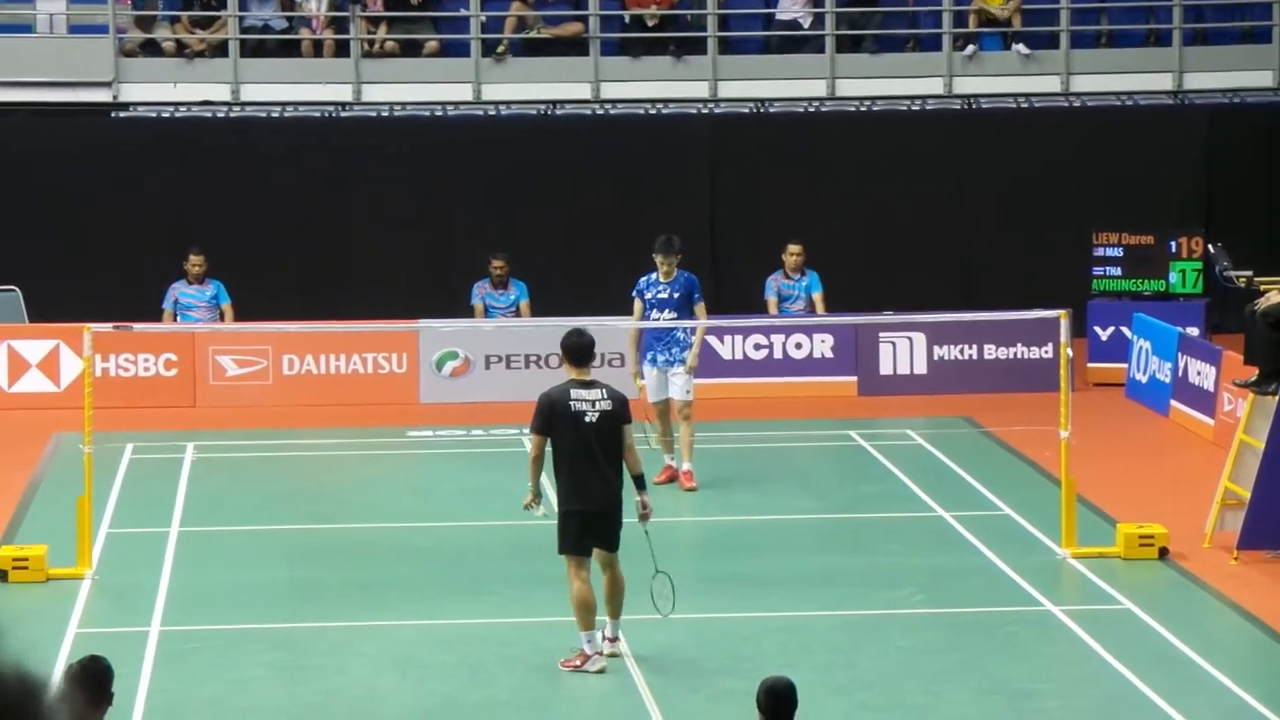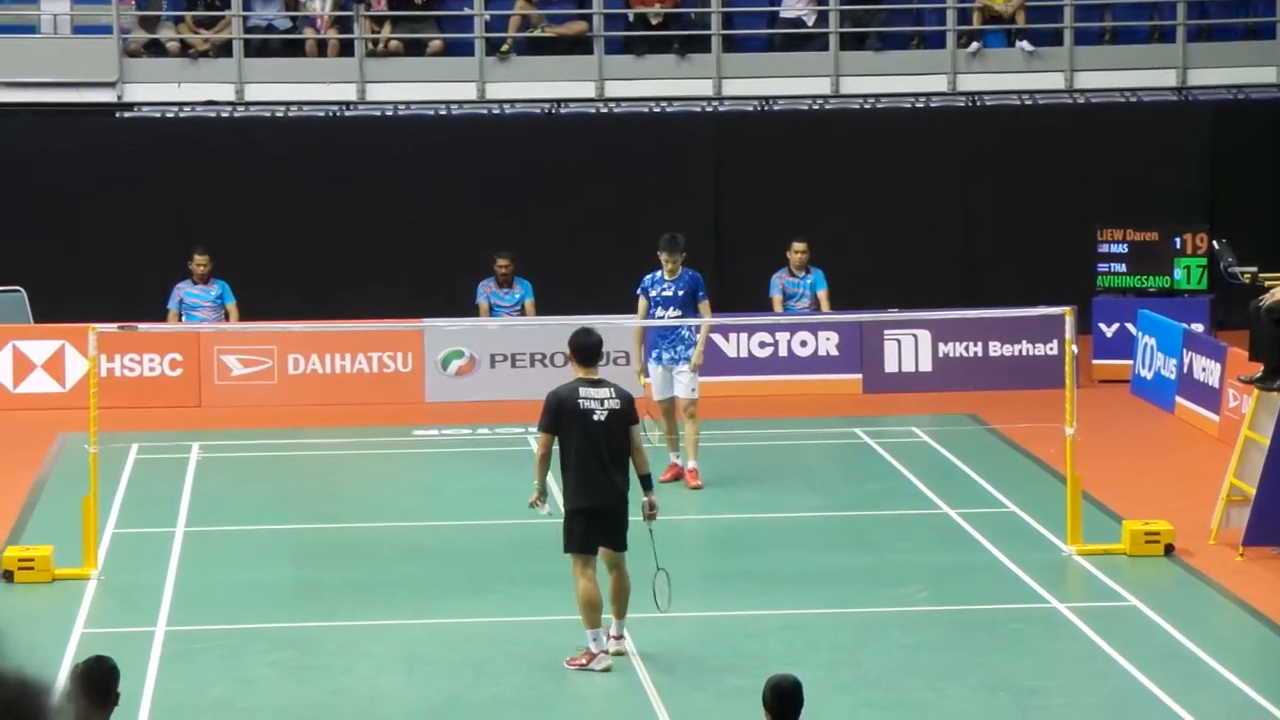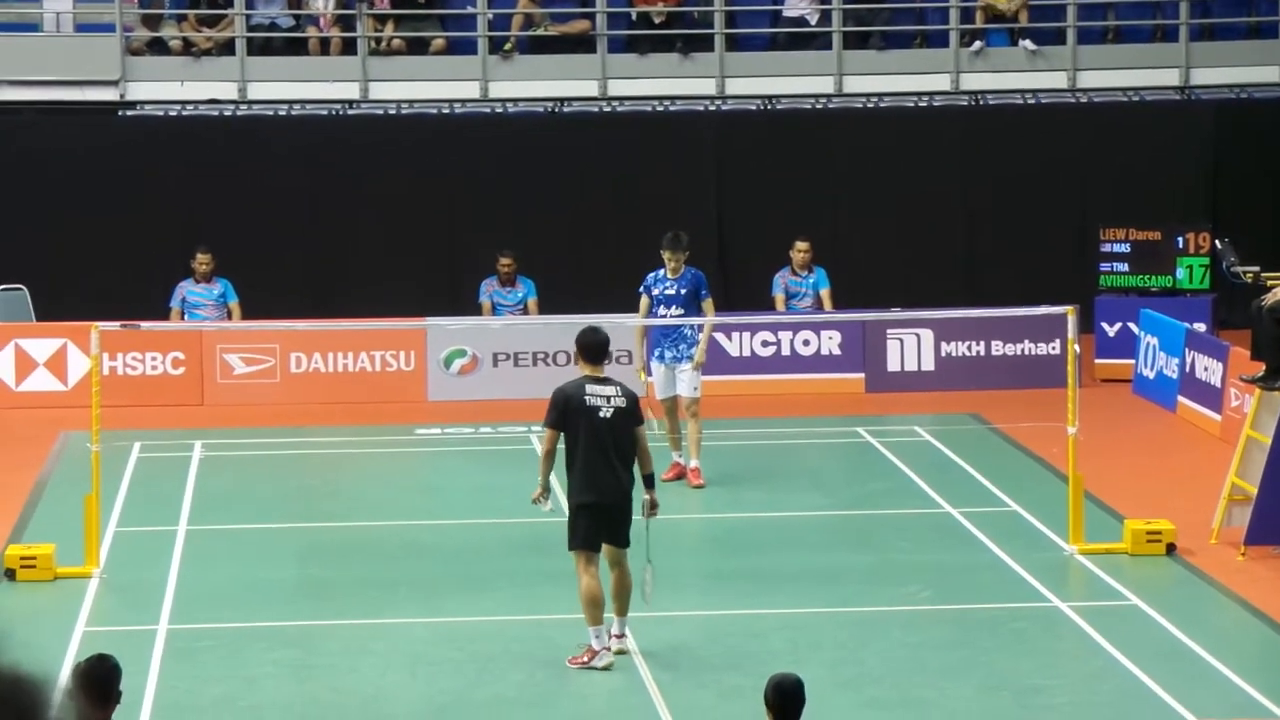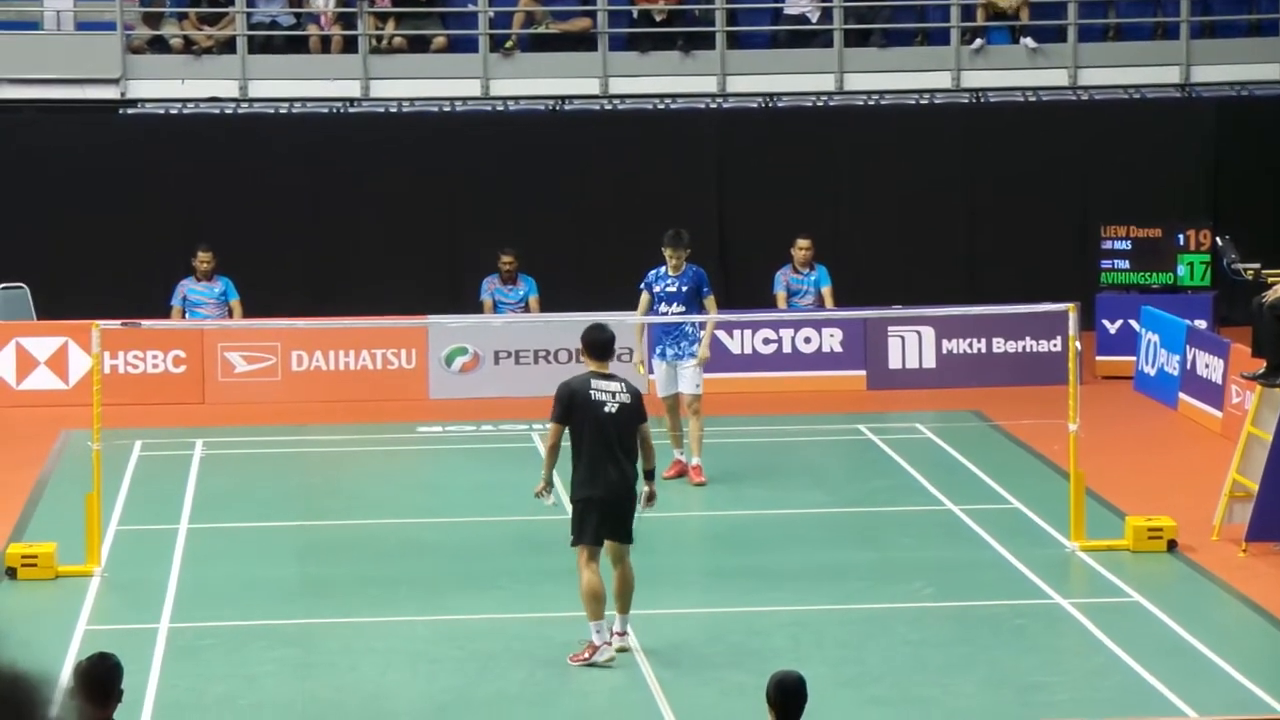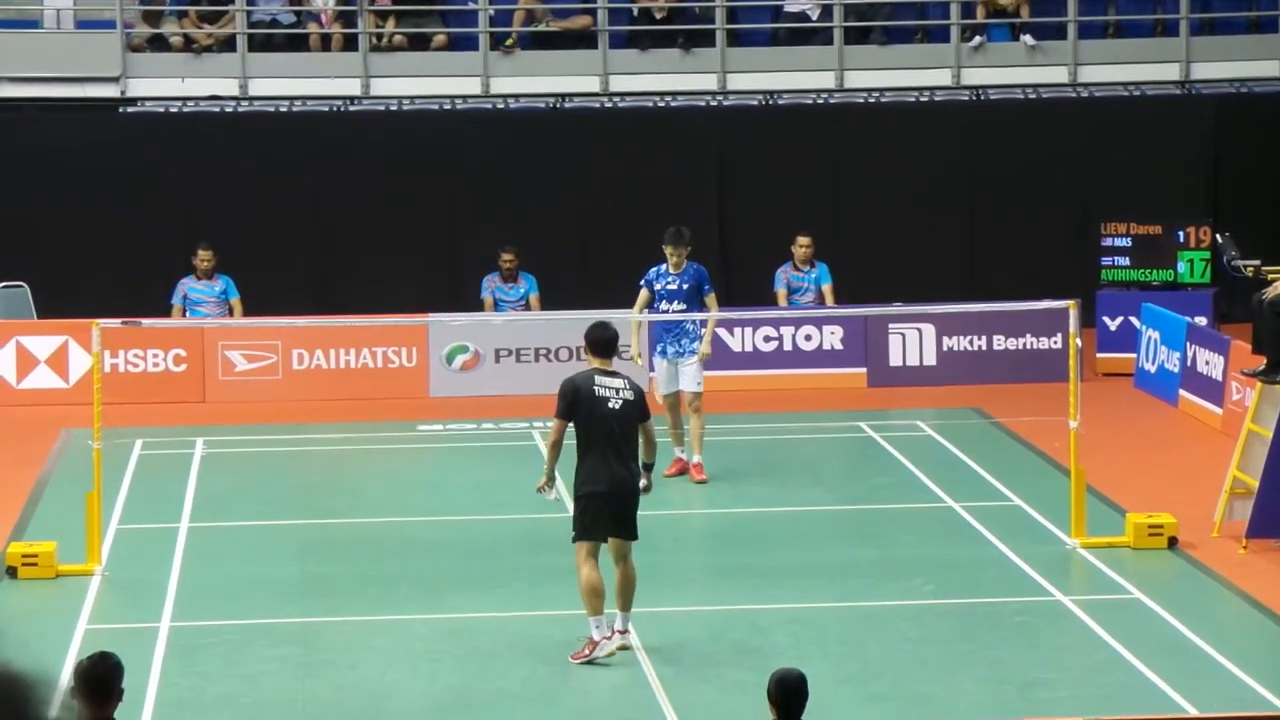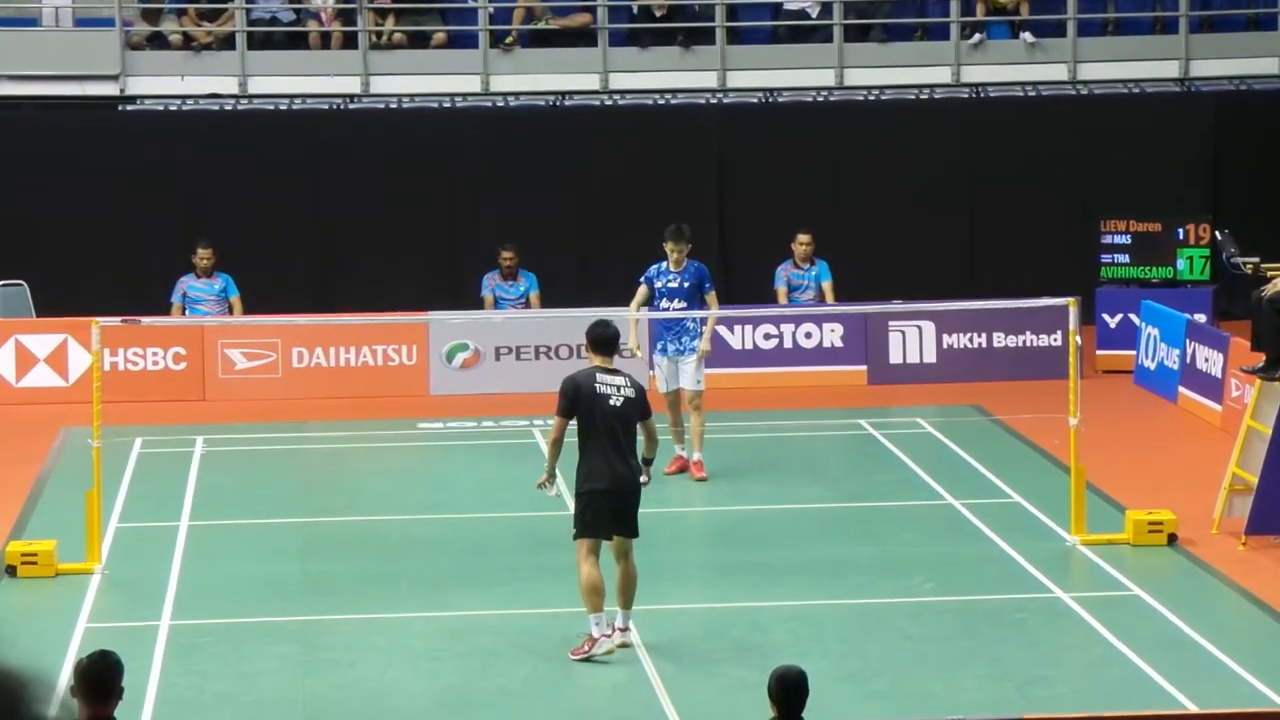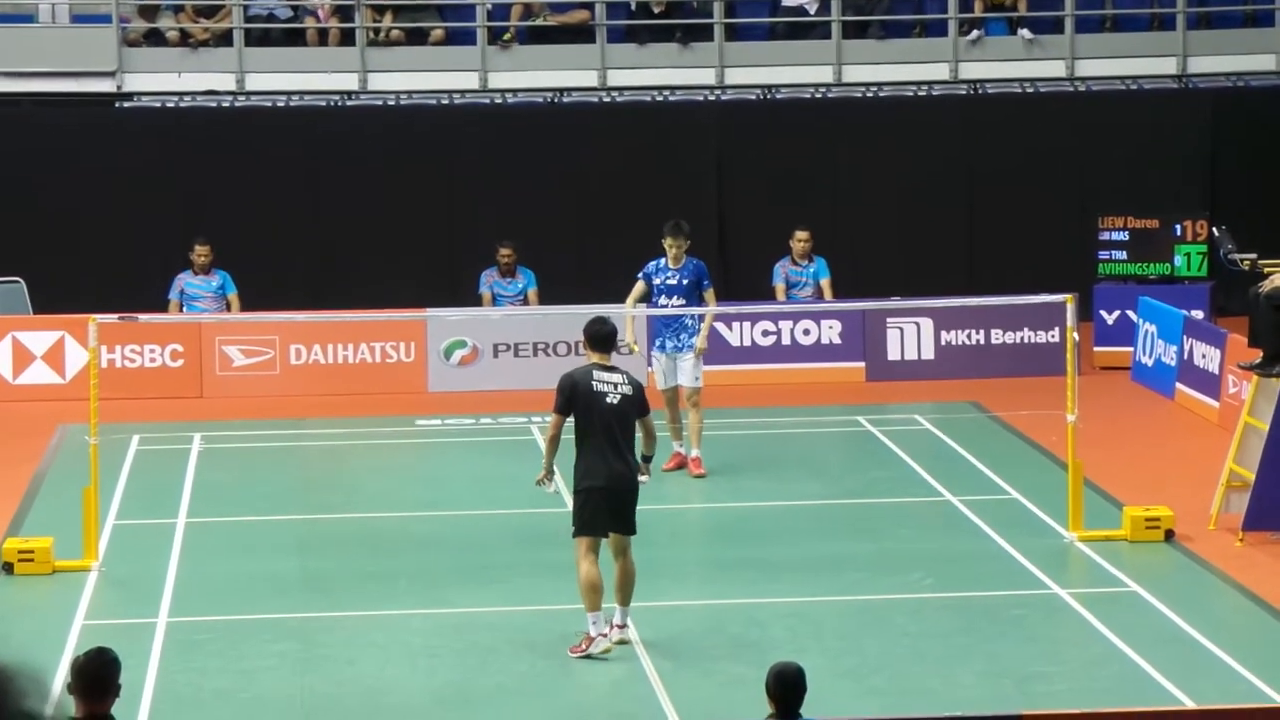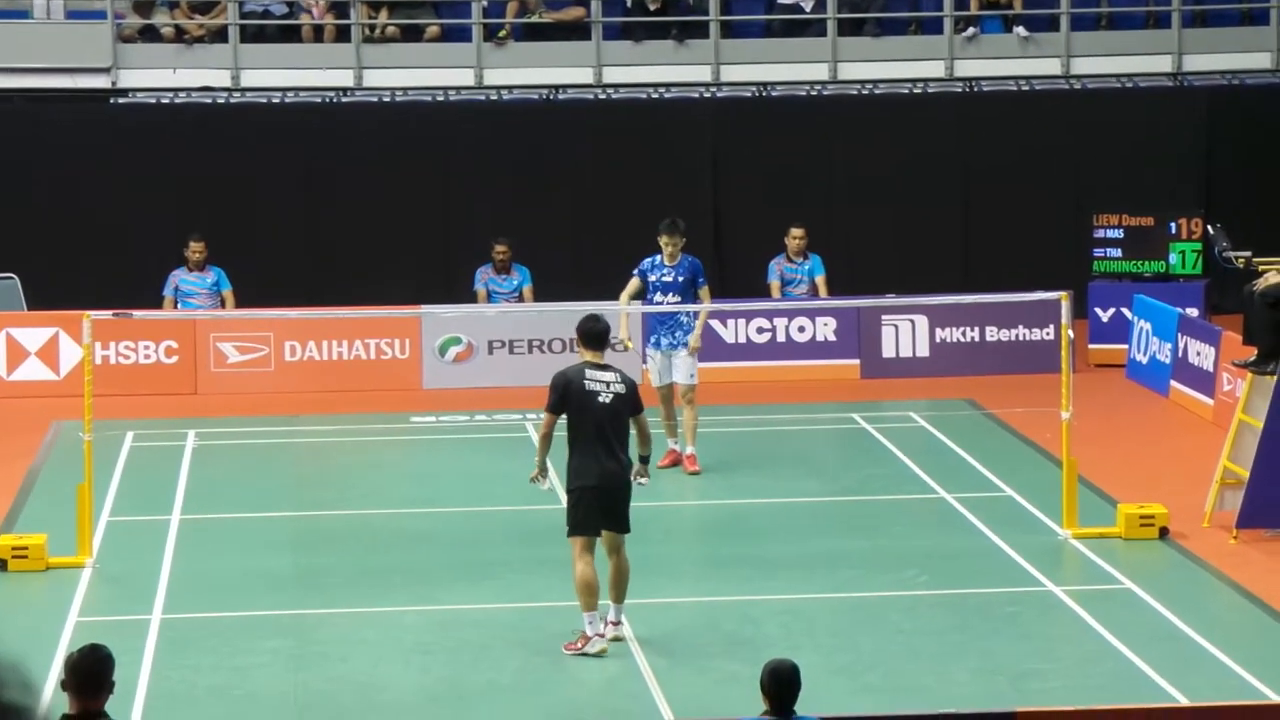
dt=0.1s
person 1, frame 1
left shoulder: (551, 399)
right shoulder: (615, 397)
left elbow: (537, 453)
right elbow: (629, 448)
left wrist: (534, 489)
right wrist: (641, 491)
left hip: (574, 501)
right hip: (610, 498)
left knee: (578, 572)
right knee: (610, 564)
left ankle: (591, 652)
right ankle: (612, 638)
person 1, frame 2
left shoulder: (559, 397)
right shoulder: (622, 396)
left elbow: (544, 451)
right elbow: (637, 448)
left wrist: (540, 487)
right wrist: (648, 491)
left hip: (580, 498)
right hip: (617, 497)
left knee: (584, 570)
right knee: (616, 563)
left ankle: (597, 650)
right ankle: (617, 636)
person 1, frame 3
left shoulder: (566, 394)
right shoulder: (626, 394)
left elbow: (549, 447)
right elbow: (642, 447)
left wrist: (543, 484)
right wrist: (649, 489)
left hip: (586, 495)
right hip: (621, 493)
left knee: (587, 566)
right knee: (618, 561)
left ankle: (599, 648)
right ankle: (619, 634)
person 1, frame 4
left shoulder: (571, 388)
right shoulder: (631, 391)
left elbow: (553, 442)
right elbow: (646, 443)
left wrist: (546, 478)
right wrist: (649, 481)
left hip: (589, 489)
right hip: (624, 488)
left knee: (588, 562)
right knee: (621, 558)
left ankle: (600, 642)
right ankle: (621, 632)
person 1, frame 5
left shoulder: (575, 384)
right shoulder: (633, 388)
left elbow: (556, 437)
right elbow: (650, 439)
left wrist: (548, 473)
right wrist: (646, 471)
left hip: (593, 485)
right hip: (627, 484)
left knee: (587, 558)
right knee: (623, 555)
left ankle: (600, 637)
right ankle: (622, 630)
person 1, frame 6
left shoulder: (576, 382)
right shoulder: (634, 385)
left elbow: (557, 434)
right elbow: (652, 435)
left wrist: (549, 470)
right wrist: (646, 465)
left hip: (594, 482)
right hip: (628, 481)
left knee: (587, 555)
right knee: (625, 553)
left ankle: (599, 634)
right ankle: (623, 628)
person 1, frame 7
left shoulder: (573, 380)
right shoulder: (632, 383)
left elbow: (554, 431)
right elbow: (650, 433)
left wrist: (547, 466)
right wrist: (645, 462)
left hip: (591, 480)
right hip: (626, 479)
left knee: (587, 553)
right knee: (622, 550)
left ankle: (597, 634)
right ankle: (621, 625)
person 1, frame 8
left shoulder: (566, 378)
right shoulder: (625, 381)
left elbow: (547, 429)
right elbow: (644, 432)
left wrist: (540, 464)
right wrist: (643, 463)
left hip: (584, 479)
right hip: (619, 477)
left knee: (583, 553)
right knee: (616, 548)
left ankle: (593, 633)
right ankle: (615, 622)
person 2, frame 1
left shoulder: (689, 281)
right shoulder: (644, 284)
left elbow: (702, 319)
right elbow: (636, 323)
left wrist: (694, 351)
right wrist: (633, 359)
left hip: (680, 357)
right hip: (652, 357)
left knee: (684, 411)
right knee: (660, 412)
left ankle: (686, 469)
right ankle: (669, 464)
person 2, frame 2
left shoulder: (693, 279)
right shoulder: (649, 282)
left elbow: (706, 317)
right elbow: (640, 321)
left wrist: (699, 349)
right wrist: (637, 356)
left hip: (684, 354)
right hip: (657, 355)
left knee: (689, 409)
right knee: (666, 410)
left ankle: (692, 467)
right ankle: (675, 463)
person 2, frame 3
left shoulder: (696, 278)
right shoulder: (652, 280)
left elbow: (710, 315)
right elbow: (642, 318)
left wrist: (702, 348)
right wrist: (639, 354)
left hip: (687, 353)
right hip: (660, 354)
left knee: (691, 408)
right knee: (668, 409)
left ankle: (694, 466)
right ankle: (677, 462)
person 2, frame 4
left shoulder: (697, 275)
right shoulder: (653, 277)
left elbow: (712, 312)
right elbow: (641, 314)
left wrist: (705, 344)
right wrist: (638, 349)
left hip: (689, 350)
right hip: (661, 351)
left knee: (693, 405)
right knee: (669, 406)
left ankle: (696, 464)
right ankle: (679, 459)
person 2, frame 5
left shoulder: (698, 273)
right shoulder: (654, 275)
left elbow: (713, 309)
right elbow: (638, 308)
left wrist: (707, 340)
right wrist: (635, 342)
left hip: (690, 348)
right hip: (662, 348)
left knee: (694, 403)
right knee: (670, 404)
left ankle: (697, 461)
right ankle: (680, 457)
person 2, frame 6
left shoulder: (698, 271)
right shoulder: (654, 272)
left elbow: (713, 307)
right elbow: (635, 304)
left wrist: (706, 337)
right wrist: (633, 336)
left hip: (690, 346)
right hip: (662, 346)
left knee: (694, 401)
right knee: (670, 402)
left ankle: (697, 459)
right ankle: (680, 455)
person 2, frame 7
left shoulder: (697, 268)
right shoulder: (652, 269)
left elbow: (711, 304)
right elbow: (631, 299)
left wrist: (703, 334)
right wrist: (629, 331)
left hip: (689, 343)
right hip: (661, 344)
left knee: (692, 398)
right knee: (669, 399)
left ankle: (695, 456)
right ankle: (678, 451)
person 2, frame 8
left shoulder: (693, 265)
right shoulder: (648, 266)
left elbow: (706, 302)
right elbow: (625, 296)
left wrist: (697, 332)
right wrist: (624, 327)
left hip: (683, 340)
right hip: (656, 340)
left knee: (687, 395)
right knee: (664, 396)
left ankle: (690, 453)
right ankle: (673, 449)
